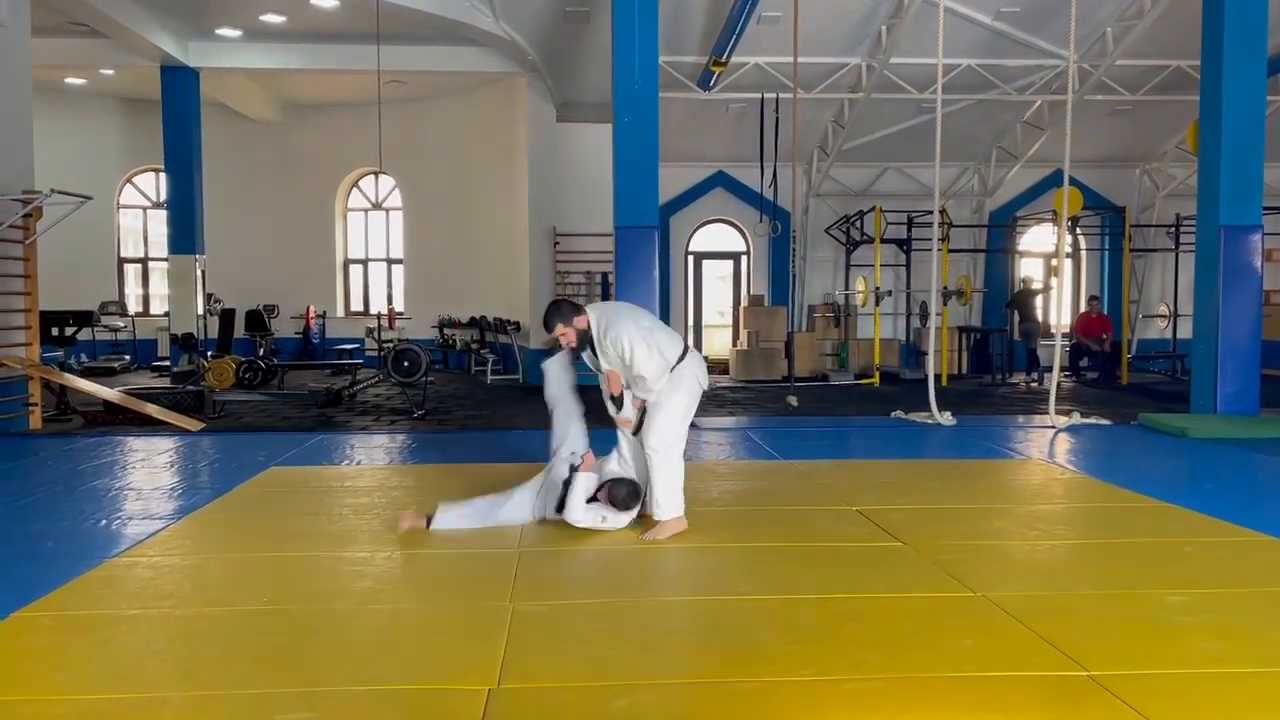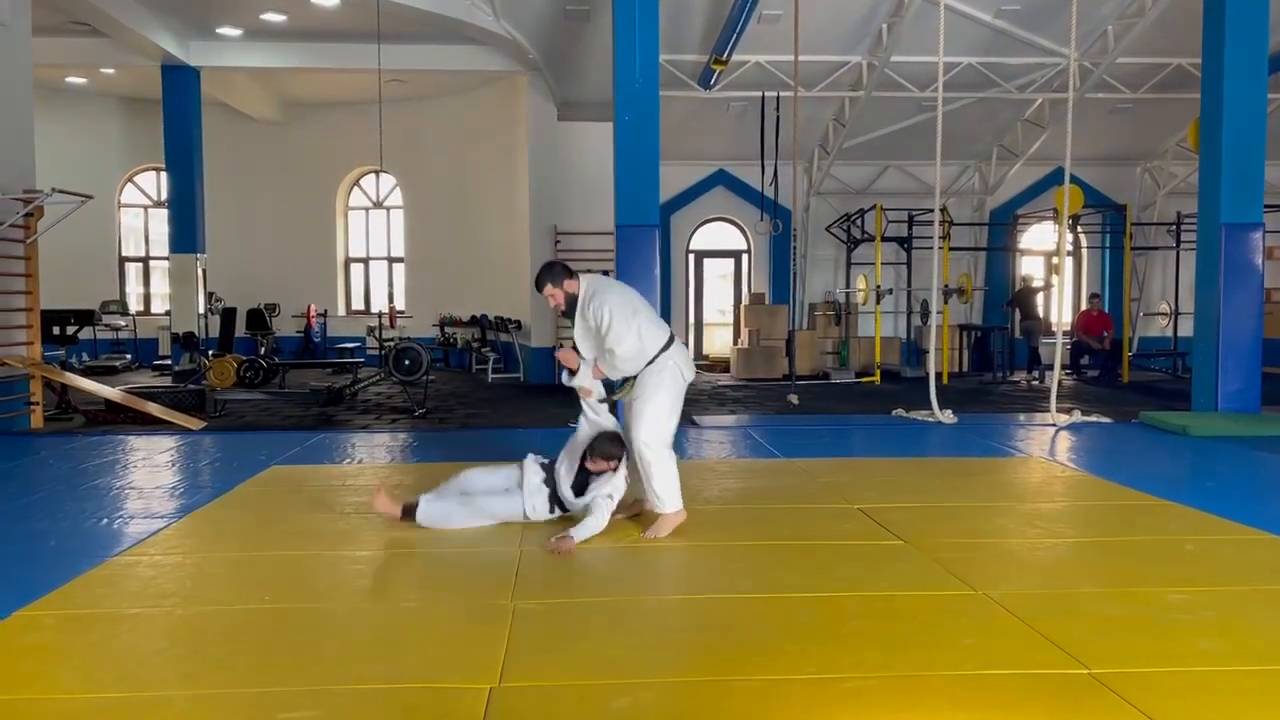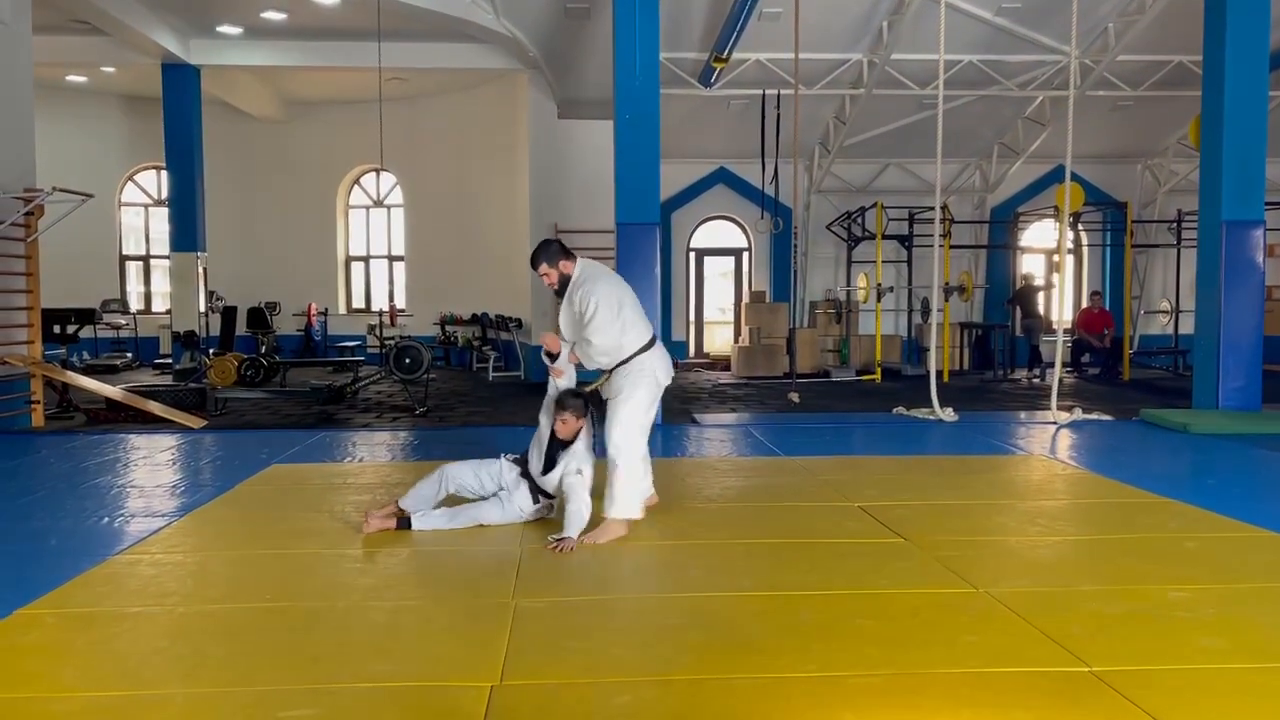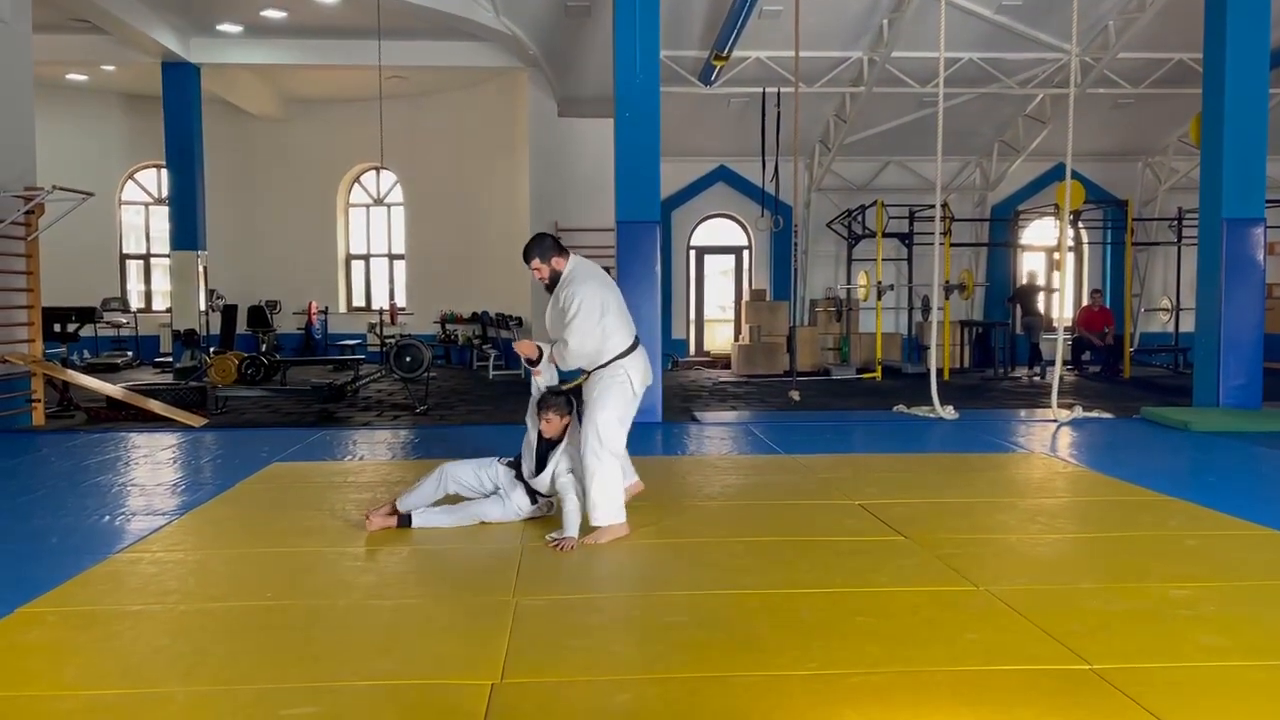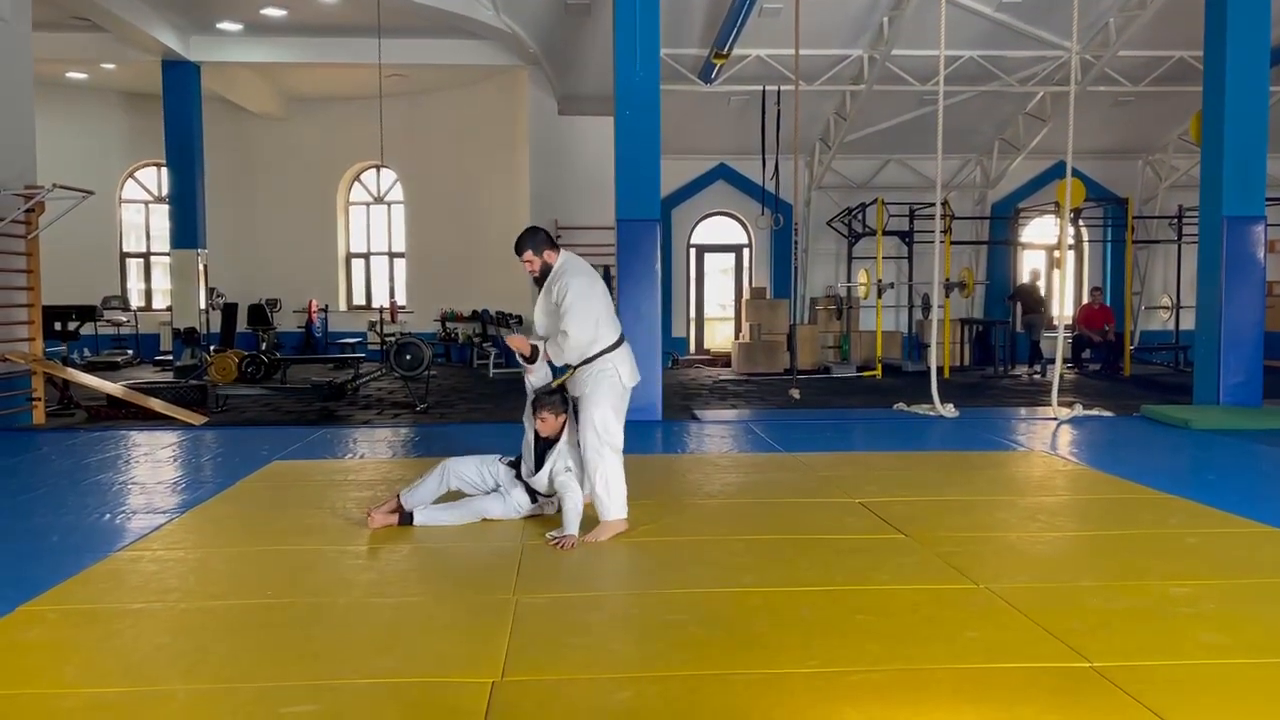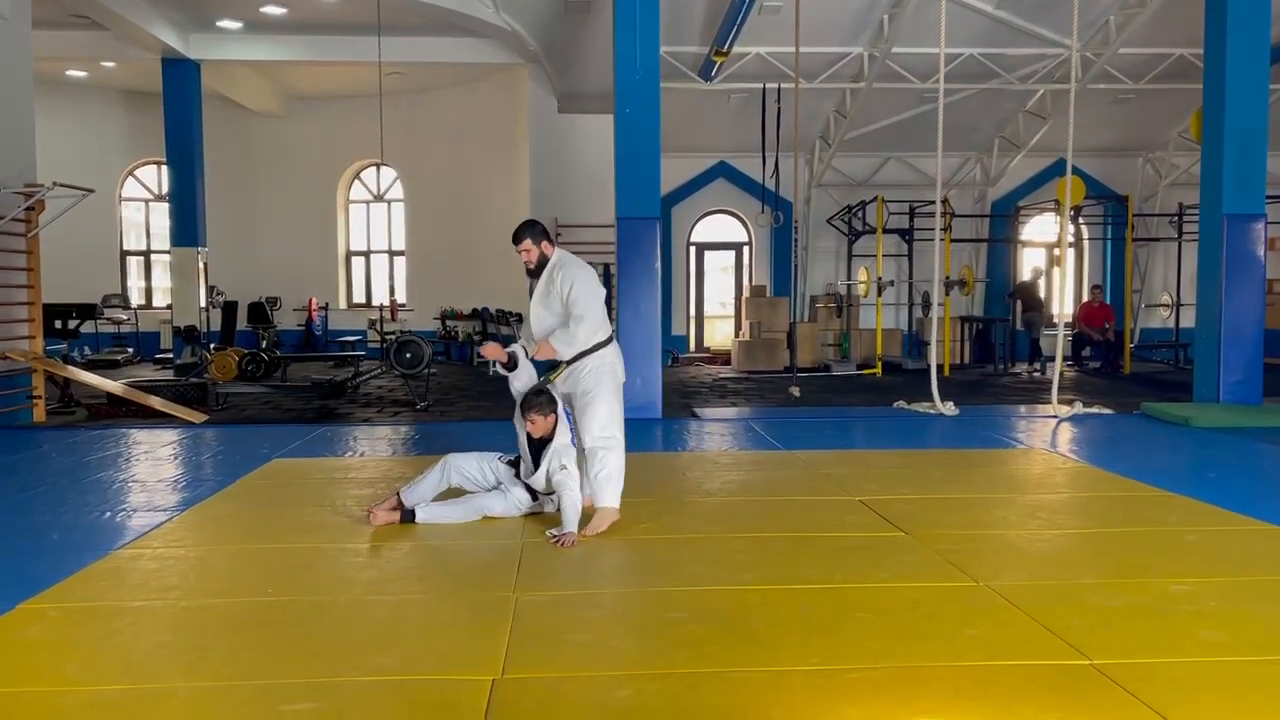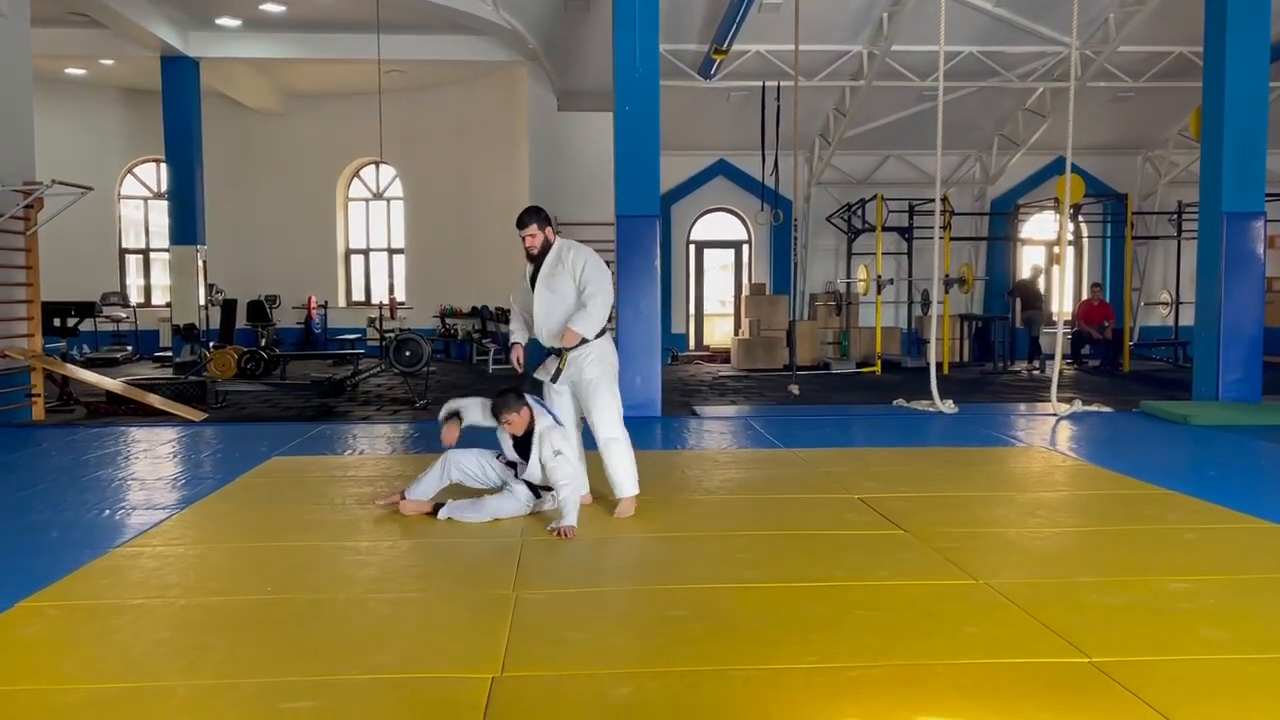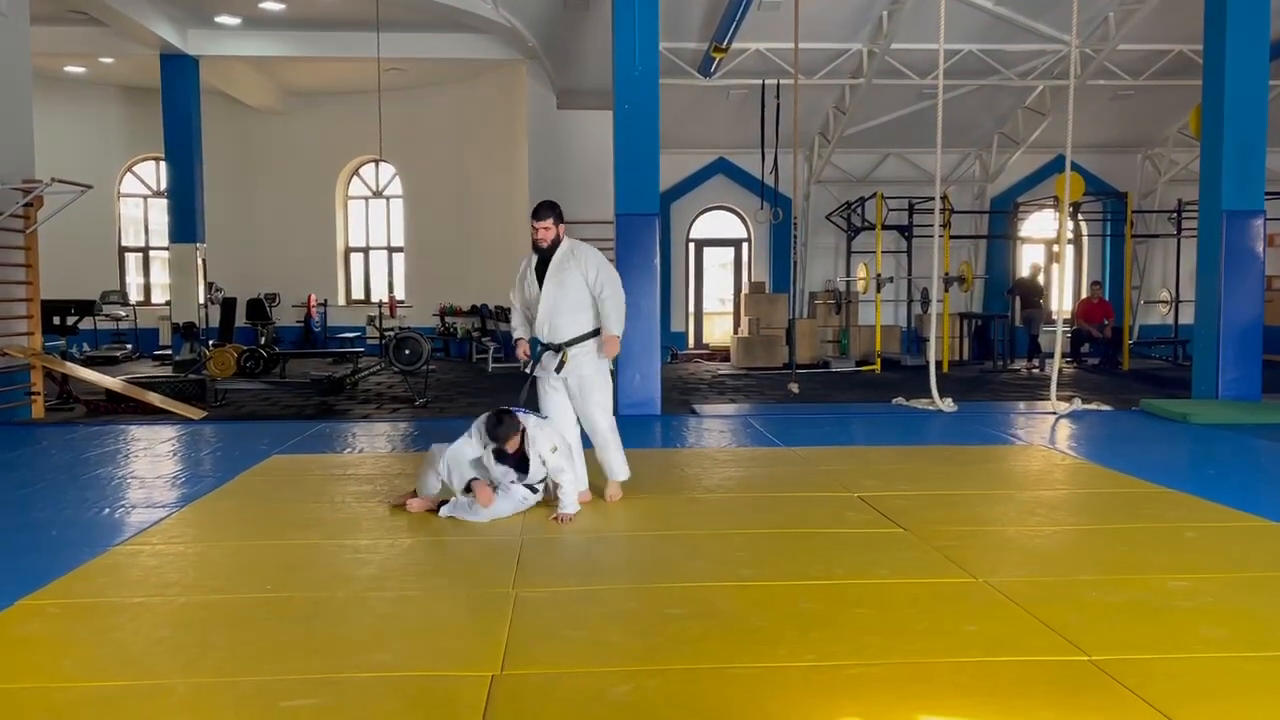
dt=0.2s
person 1, frame 1
left shoulder: (617, 329)
right shoulder: (584, 332)
left elbow: (651, 374)
right elbow: (611, 374)
left wrist: (635, 401)
left hip: (679, 375)
right hip: (648, 379)
left knee: (659, 444)
right knee: (646, 440)
left ankle: (672, 518)
right ankle: (653, 503)
person 1, frame 2
left shoulder: (604, 299)
right shoulder: (582, 299)
left elbow: (623, 353)
right elbow: (599, 349)
left wrist: (593, 370)
right wrist: (580, 364)
left hip: (663, 366)
right hip: (643, 366)
left knee: (649, 438)
right knee: (637, 436)
left ankle: (671, 510)
right ankle: (649, 498)
person 1, frame 3
left shoulder: (593, 288)
right shoulder: (578, 282)
left elbow: (600, 344)
right elbow: (586, 337)
left wrist: (570, 353)
right wrist: (563, 347)
left hip: (641, 367)
right hip: (626, 366)
left knee: (620, 439)
right knee: (624, 436)
left ankle: (617, 518)
right ankle: (642, 493)
person 1, frame 4
left shoulder: (581, 289)
right shoulder: (574, 276)
left elbow: (578, 347)
right elbow: (575, 337)
left wrist: (546, 354)
right wrist: (542, 351)
left hip: (618, 372)
right hip: (611, 368)
left knee: (598, 445)
right knee: (606, 435)
left ankle: (612, 522)
right ankle: (627, 482)
person 1, frame 5
left shoulder: (573, 281)
right shoulder: (560, 274)
left elbow: (575, 337)
right elbow: (559, 328)
left wrist: (542, 351)
right wrist: (533, 347)
left hip: (605, 367)
right hip: (591, 366)
left knee: (597, 440)
right knee: (589, 435)
left ankle: (614, 516)
right ankle: (593, 492)
person 1, frame 6
left shoulder: (572, 271)
right shoulder: (541, 276)
left elbow: (587, 319)
right elbow: (540, 323)
left wrist: (554, 345)
left hip: (596, 363)
right hip: (567, 367)
left knee: (599, 433)
left ankle: (607, 506)
right ankle: (584, 493)
person 1, frame 7
left shoulder: (577, 256)
right shoulder: (531, 269)
left elbow: (600, 294)
right elbow: (520, 311)
left wrist: (578, 329)
right wrist: (518, 341)
left hip: (590, 353)
right hip: (556, 360)
left knee: (606, 424)
right knee: (562, 430)
left ankle: (627, 492)
person 1, frame 8
left shoulder: (584, 255)
right shoulder: (529, 265)
left elbow: (611, 292)
right elbow: (520, 307)
left wrist: (612, 332)
right wrist: (521, 337)
left hip: (585, 352)
right hip: (549, 357)
left knee: (597, 419)
right knee: (560, 427)
left ankle: (615, 477)
person 2, frame 1
left shoulder: (607, 518)
right shoulder: (628, 471)
left elbow: (575, 513)
left wrist: (584, 472)
left knee: (499, 509)
left ankle: (428, 521)
person 2, frame 2
left shoulder: (611, 489)
right shoulder: (600, 433)
left elbow: (596, 520)
right elbow: (595, 406)
left wrist: (571, 537)
left hip: (535, 503)
right hip: (539, 473)
left knee: (481, 509)
right knee: (471, 478)
left ankle: (407, 512)
right ankle: (412, 506)
person 2, frame 3
left shoulder: (580, 460)
right shoulder: (557, 412)
left elbow: (578, 503)
right elbow: (562, 379)
left wrist: (570, 534)
right wrist: (556, 354)
left hip: (529, 500)
right hip: (514, 470)
left knee: (476, 514)
right knee: (448, 473)
left ankle: (397, 522)
right ankle: (396, 508)
person 2, frame 4
left shoulder: (567, 457)
right shoulder: (545, 414)
left elbow: (571, 499)
right elbow: (544, 379)
left wrist: (570, 534)
left hip: (528, 499)
right hip: (511, 472)
left knee: (479, 511)
right knee: (448, 472)
left ankle: (397, 521)
right ankle: (395, 507)
person 2, frame 5
left shoulder: (566, 456)
right shoulder: (542, 412)
left elbow: (571, 496)
right elbow: (538, 377)
left wrist: (571, 532)
left hip: (529, 498)
right hip: (513, 471)
left knee: (480, 508)
right knee: (450, 468)
left ankle: (398, 519)
right ankle: (398, 503)
person 2, frame 6
left shoulder: (562, 451)
left elbow: (570, 491)
right elbow: (523, 375)
left wrist: (569, 529)
right wrist: (505, 357)
left hip: (531, 496)
right hip: (514, 470)
left knee: (481, 504)
right knee: (451, 465)
left ankle: (399, 516)
right ankle: (398, 501)
person 2, frame 7
left shoulder: (550, 436)
right shoulder: (515, 409)
left elbow: (566, 481)
right elbow: (466, 407)
left wrist: (568, 521)
right wrist: (454, 421)
left hip: (535, 491)
right hip: (512, 468)
left knee: (489, 507)
right knee: (452, 458)
left ankle: (433, 508)
right ankle: (407, 497)
person 2, frame 8
left shoulder: (543, 435)
right shoulder: (485, 427)
left elbow: (565, 473)
right elbow: (453, 457)
left wrist: (567, 508)
right wrist: (474, 484)
left hip: (524, 487)
right hip: (498, 471)
left knee: (482, 511)
right knee: (438, 455)
left ankle: (436, 505)
right ankle: (421, 495)
